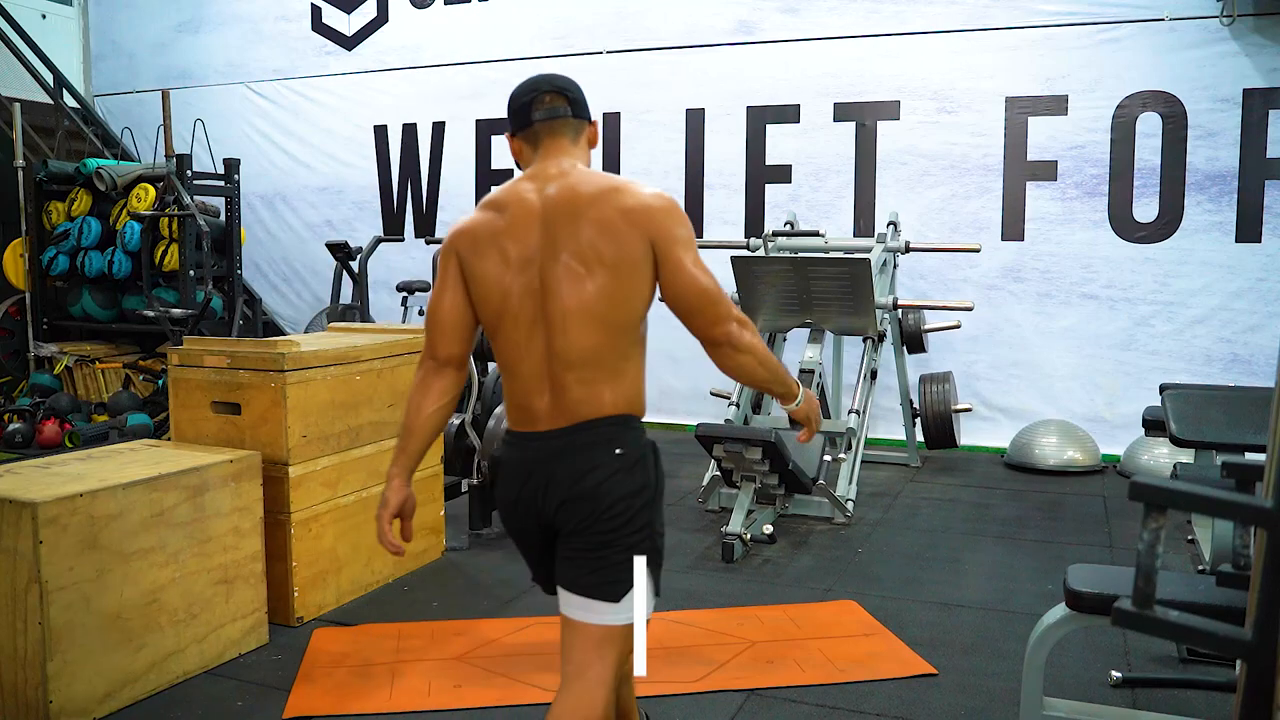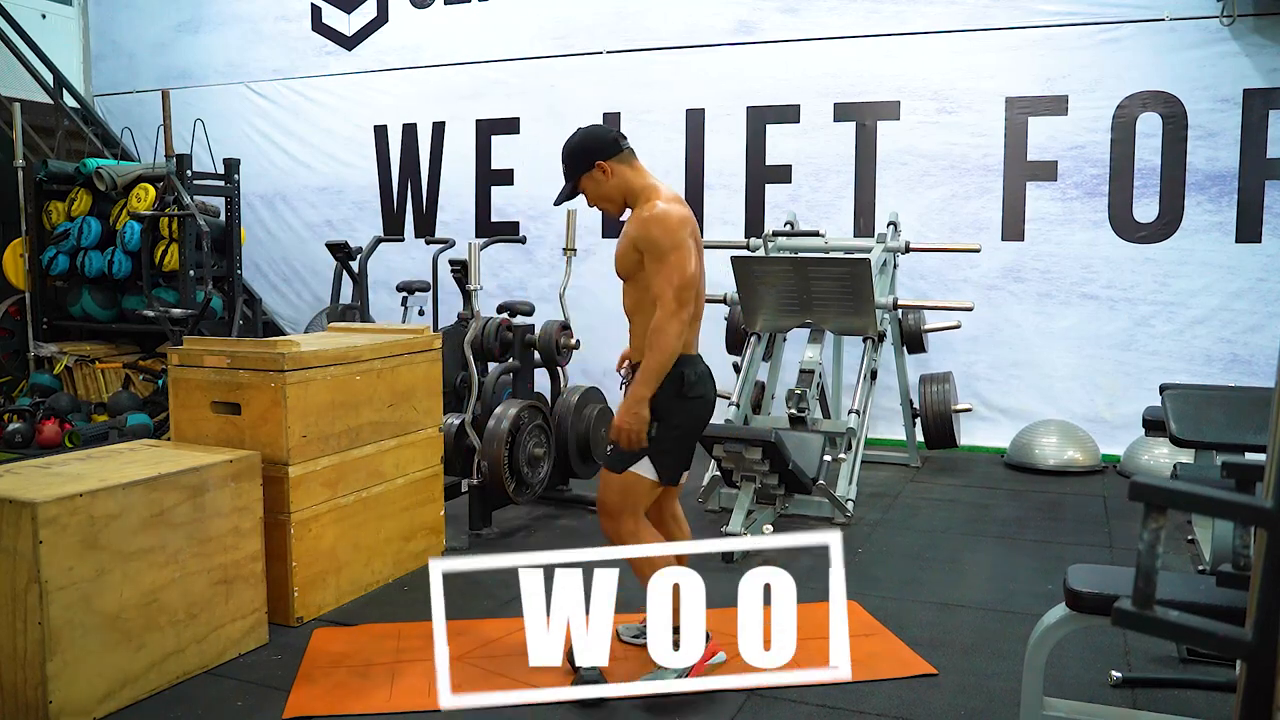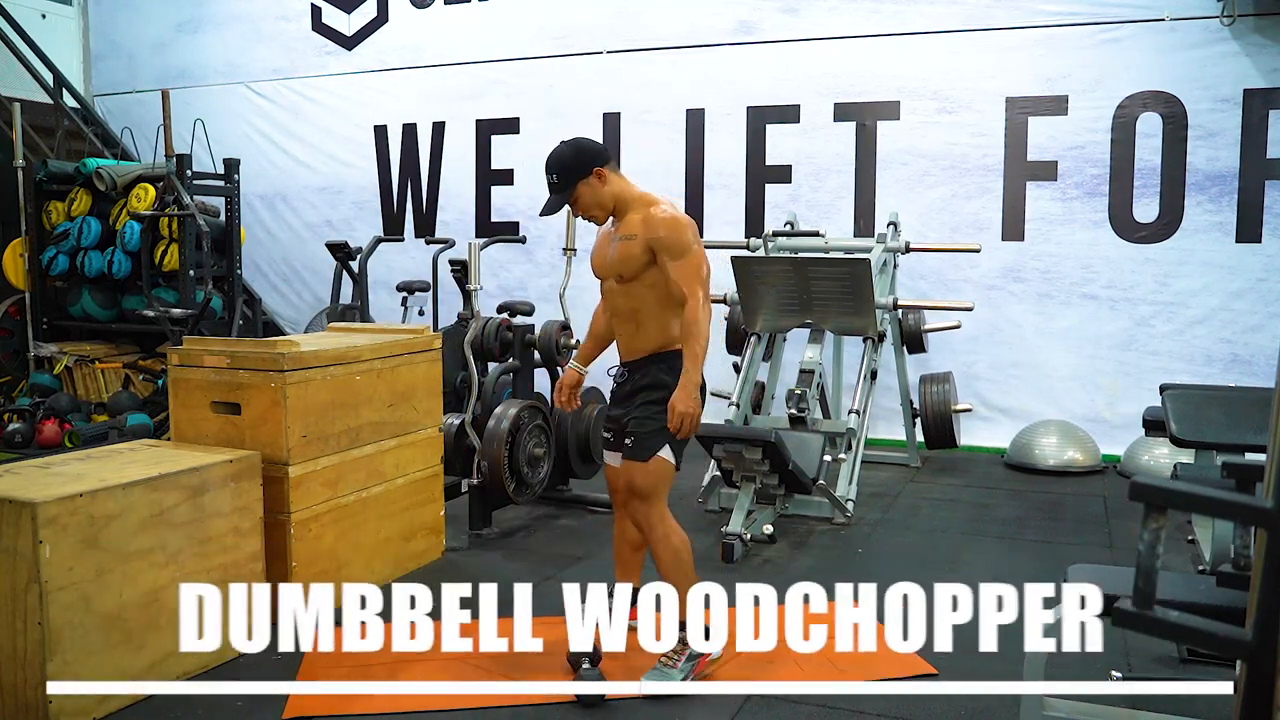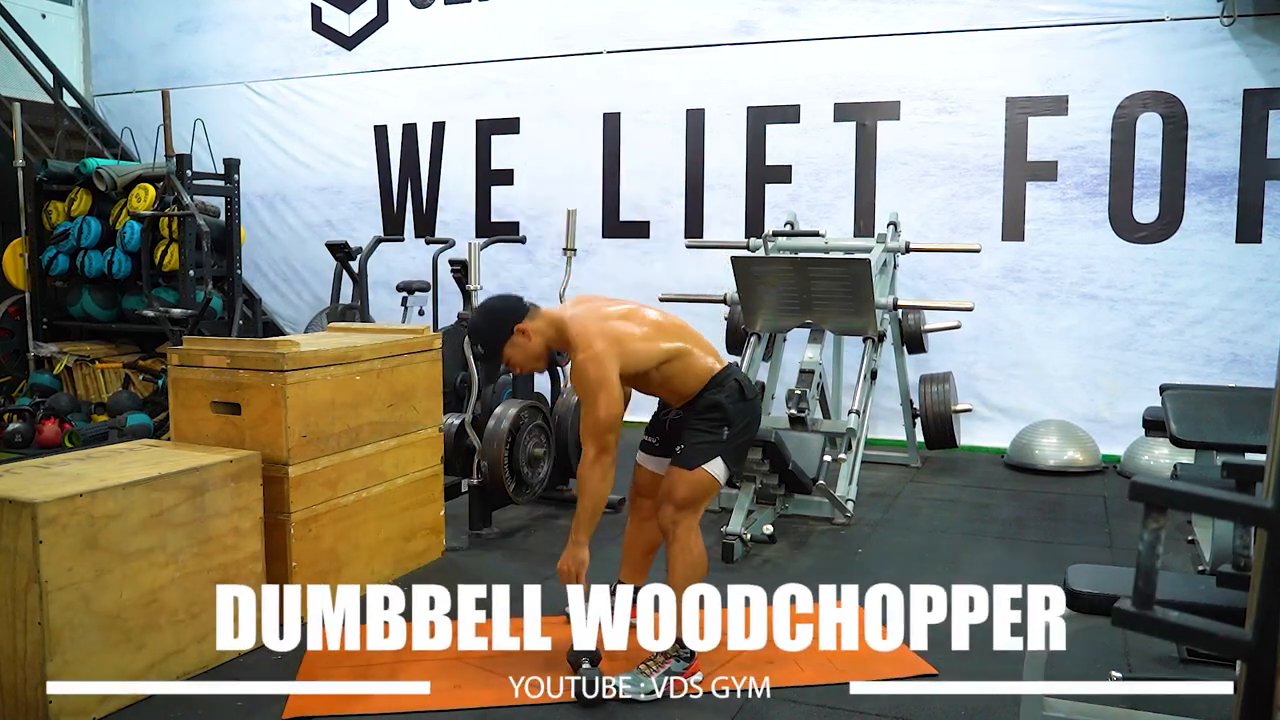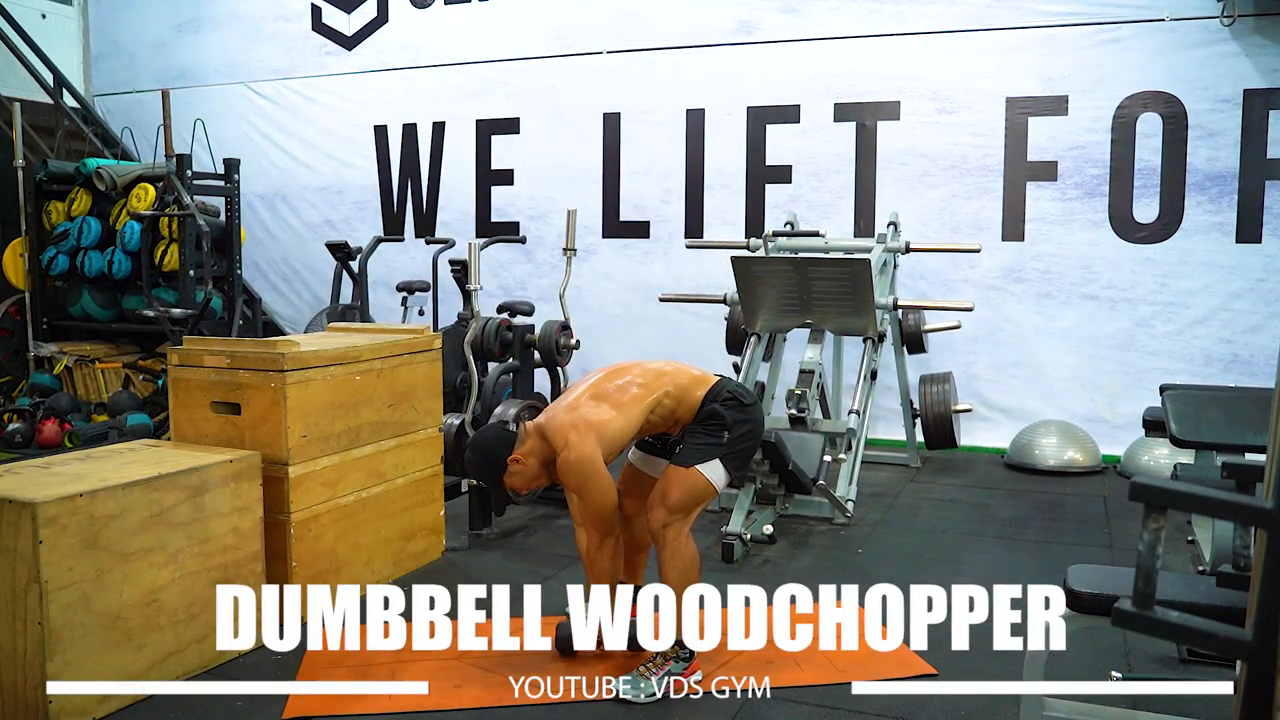
dt=1s
person 1, frame 1
left shoulder: (472, 233)
right shoulder: (645, 209)
left elbow: (440, 366)
right elbow: (722, 331)
left wrist: (399, 478)
right wrist: (790, 392)
left hip: (522, 466)
right hip: (609, 463)
left knee: (596, 623)
right knee: (591, 664)
person 1, frame 2
left shoulder: (660, 216)
right shoulder: (654, 215)
left elbow: (674, 313)
left wrist: (637, 395)
left hip: (673, 389)
right hip: (672, 383)
left knee: (618, 511)
right knee: (658, 505)
left ankle: (696, 640)
right ankle: (673, 617)
person 1, frame 3
left shoulder: (665, 222)
right shoulder: (607, 233)
left elbow: (696, 305)
left wrist: (688, 385)
right wrist: (579, 365)
left hip: (664, 380)
right hip: (627, 377)
left knee: (647, 504)
right knee: (623, 497)
left ankle: (691, 641)
right ankle: (626, 602)
person 1, frame 4
left shoulder: (591, 351)
right shoulder: (568, 316)
left elbow: (599, 456)
left wrist: (577, 545)
right wrist: (602, 439)
left hip: (724, 402)
right hip: (685, 399)
left knee: (677, 513)
right knee: (642, 499)
left ankle: (681, 656)
right ankle: (627, 604)
person 1, frame 5
left shoulder: (573, 453)
right shoulder: (549, 431)
left elbow: (605, 538)
right elbow: (586, 529)
left hip: (728, 413)
right hip: (685, 413)
left knee: (665, 517)
right knee: (628, 503)
left ankle: (680, 655)
